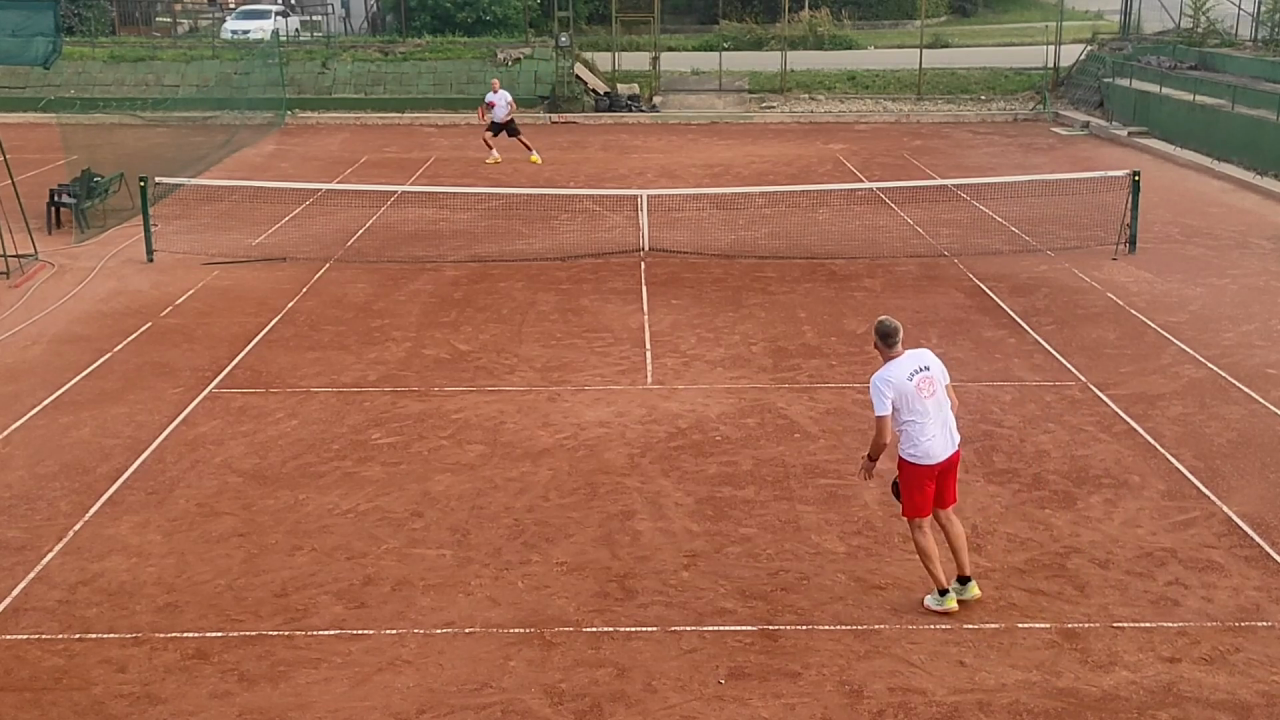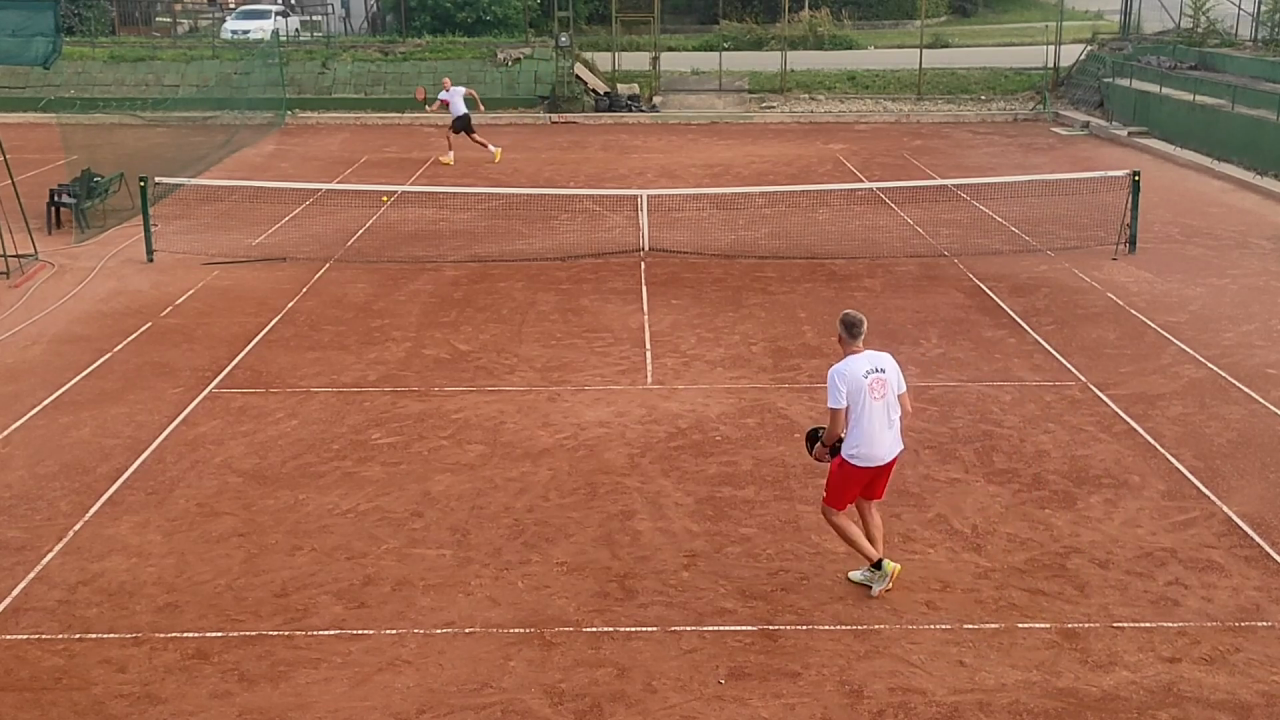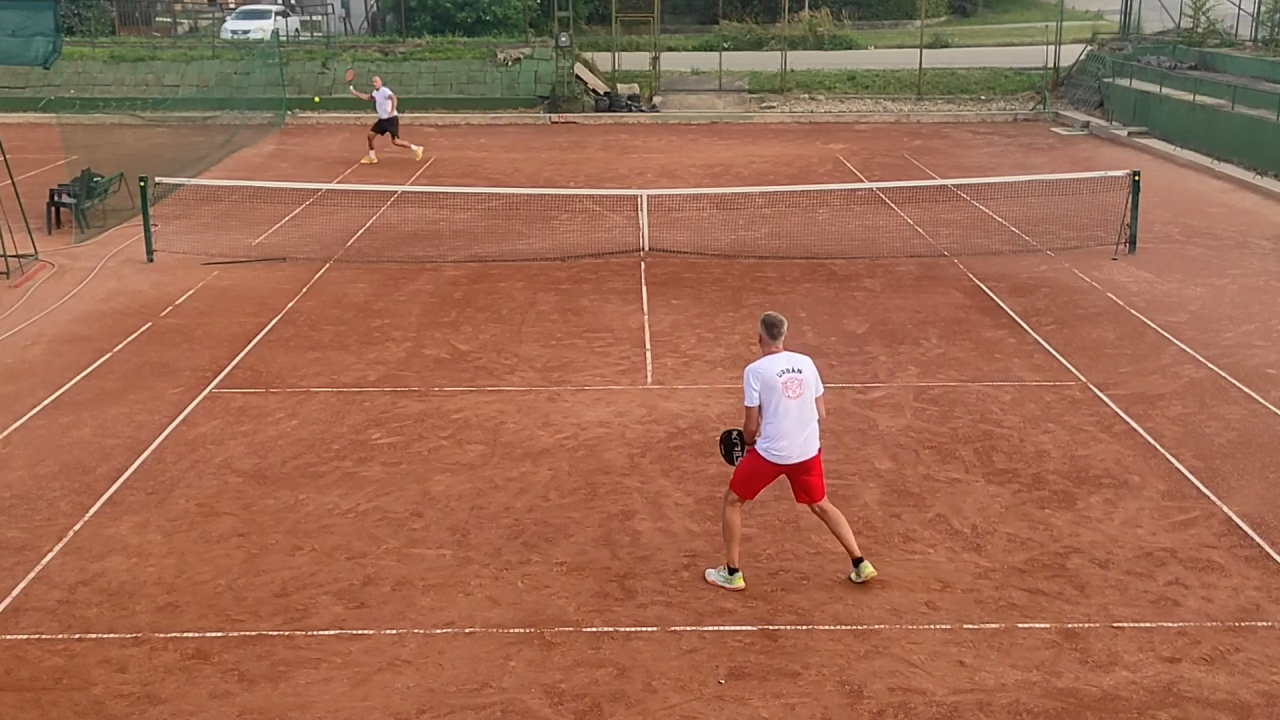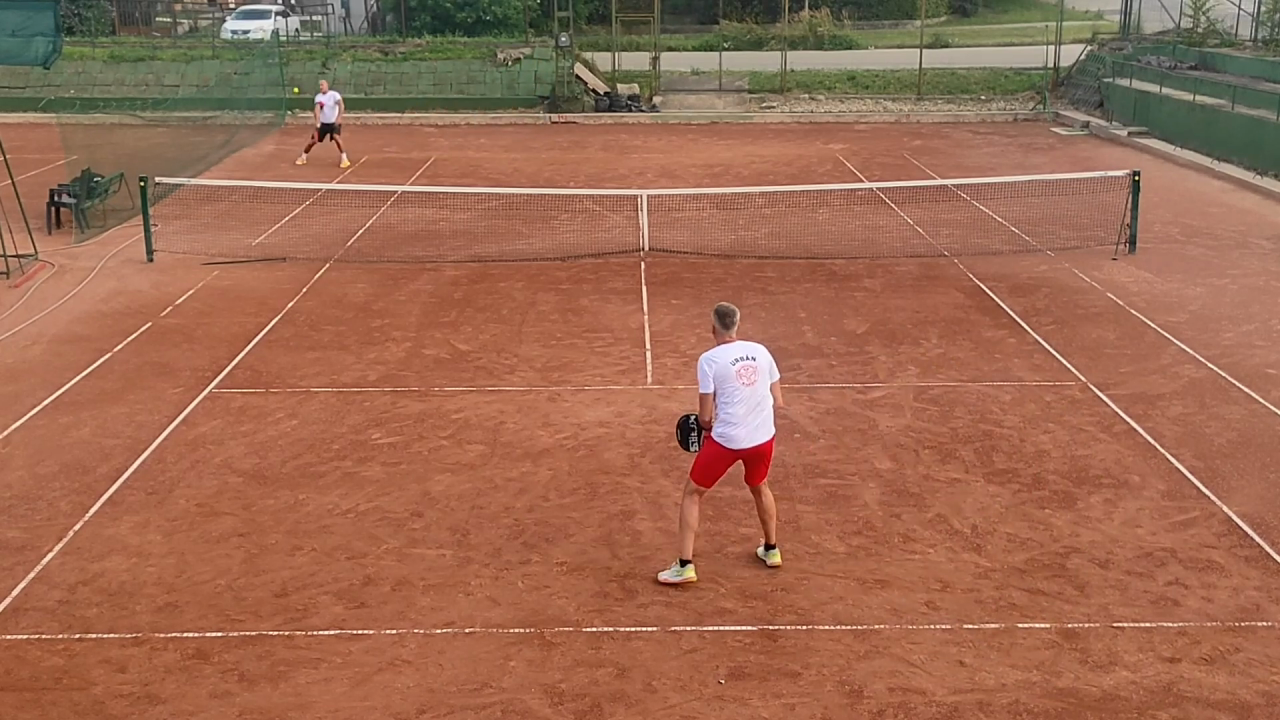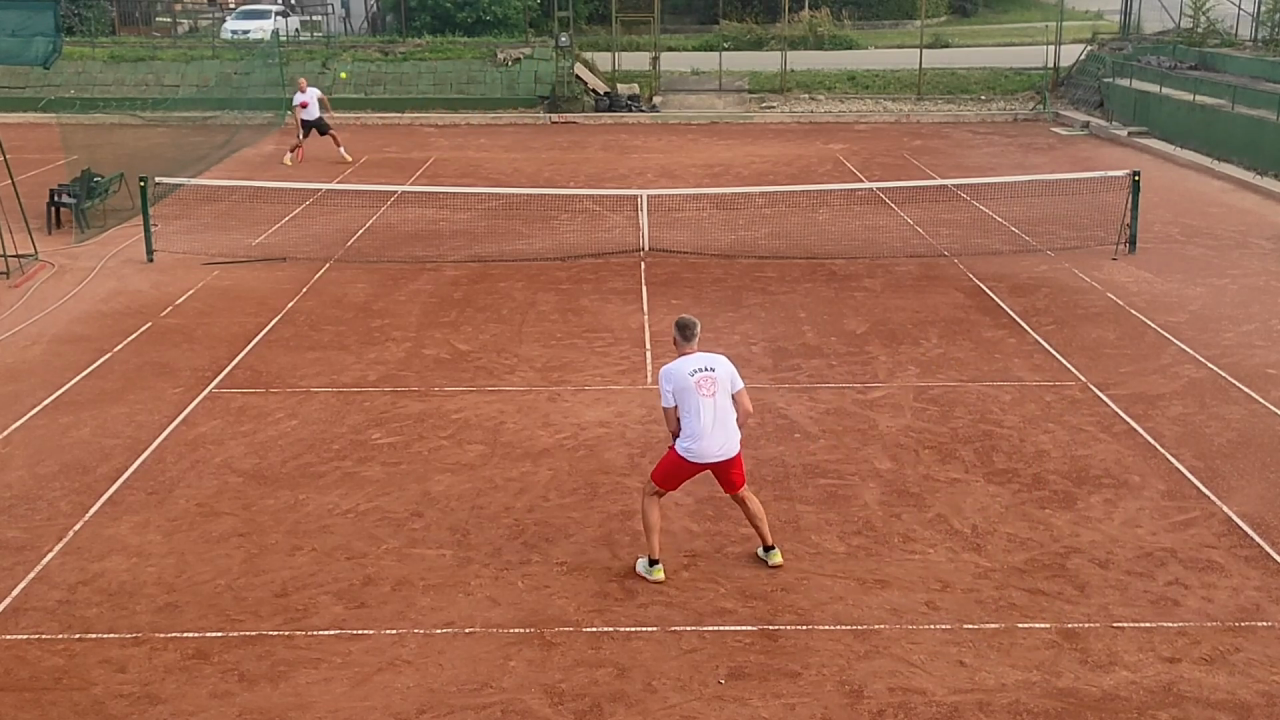
dt=0.4s
person 1, frame 1
left shoulder: (881, 379)
right shoulder: (928, 356)
left elbow: (884, 437)
right elbow: (953, 403)
left wrist: (871, 459)
left hip: (918, 458)
right hip: (950, 449)
left knee: (919, 526)
right knee: (945, 515)
left ankle: (943, 594)
right ankle: (966, 582)
person 1, frame 2
left shoulder: (839, 372)
right shoulder: (887, 360)
left elbow: (836, 428)
right elbow: (905, 409)
left wrist: (823, 446)
left hip: (858, 455)
right hip: (891, 450)
left knee: (832, 511)
right knee: (867, 505)
left ankle: (880, 566)
right ankle: (876, 571)
person 1, frame 3
left shoulder: (755, 370)
right shoulder: (806, 363)
left elbow: (752, 424)
right elbow: (821, 412)
left wrist: (749, 442)
left hip: (770, 453)
right hip: (808, 450)
left knee: (732, 502)
right knee: (822, 506)
left ankle: (732, 573)
right ankle: (860, 564)
person 1, frame 4
left shoulder: (709, 359)
right shoulder: (761, 352)
left elbow: (706, 416)
right elbow: (778, 401)
left wrist: (708, 426)
left hip: (727, 439)
right hip: (763, 436)
left knee: (692, 494)
right knee: (759, 487)
left ankle: (684, 566)
right ankle: (771, 550)
person 1, frame 5
left shoulder: (669, 371)
right shoulder: (722, 362)
left elbow: (672, 426)
right elbow: (746, 409)
left hip: (690, 451)
right hip: (728, 448)
left knee: (651, 494)
right knee: (742, 495)
left ankle: (654, 565)
right ankle: (770, 550)
